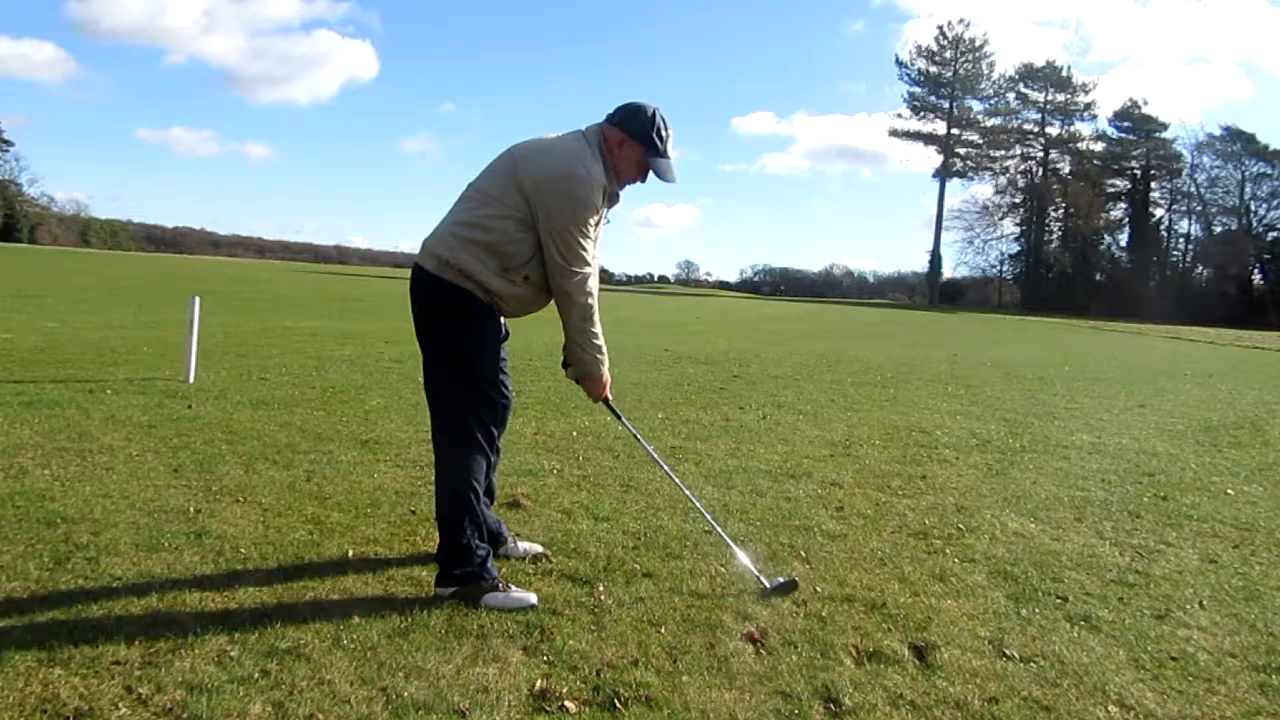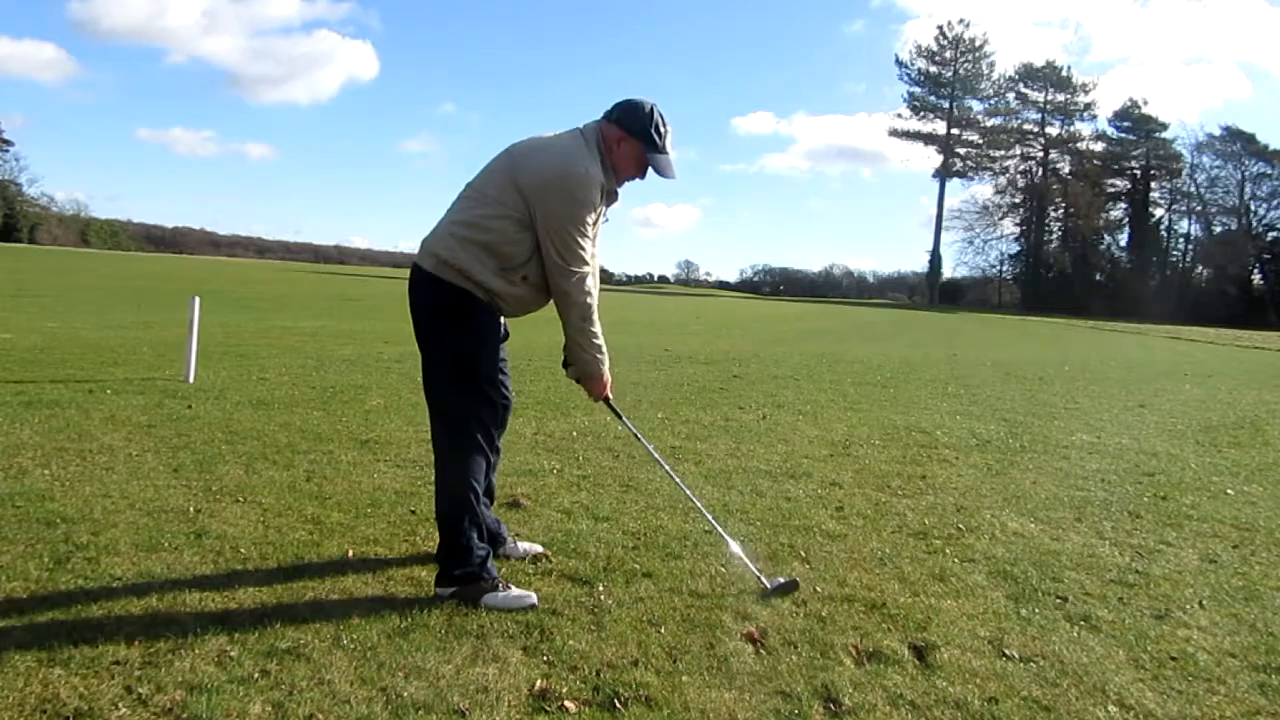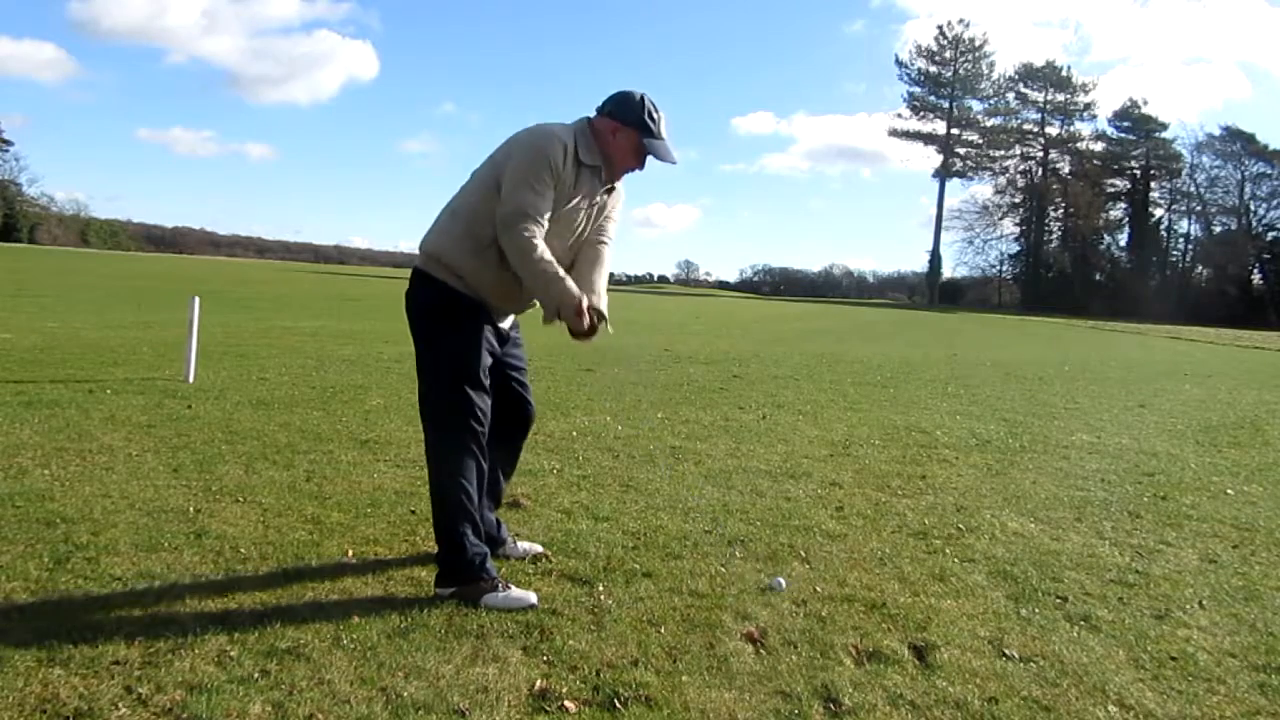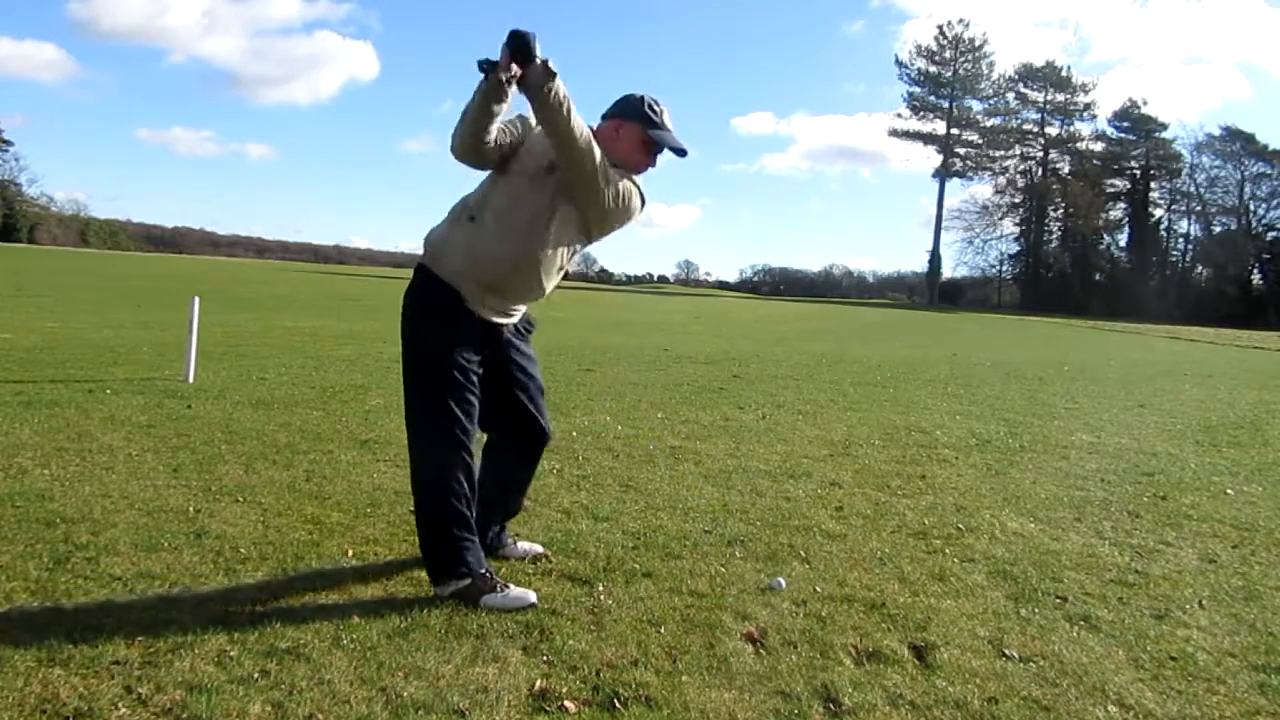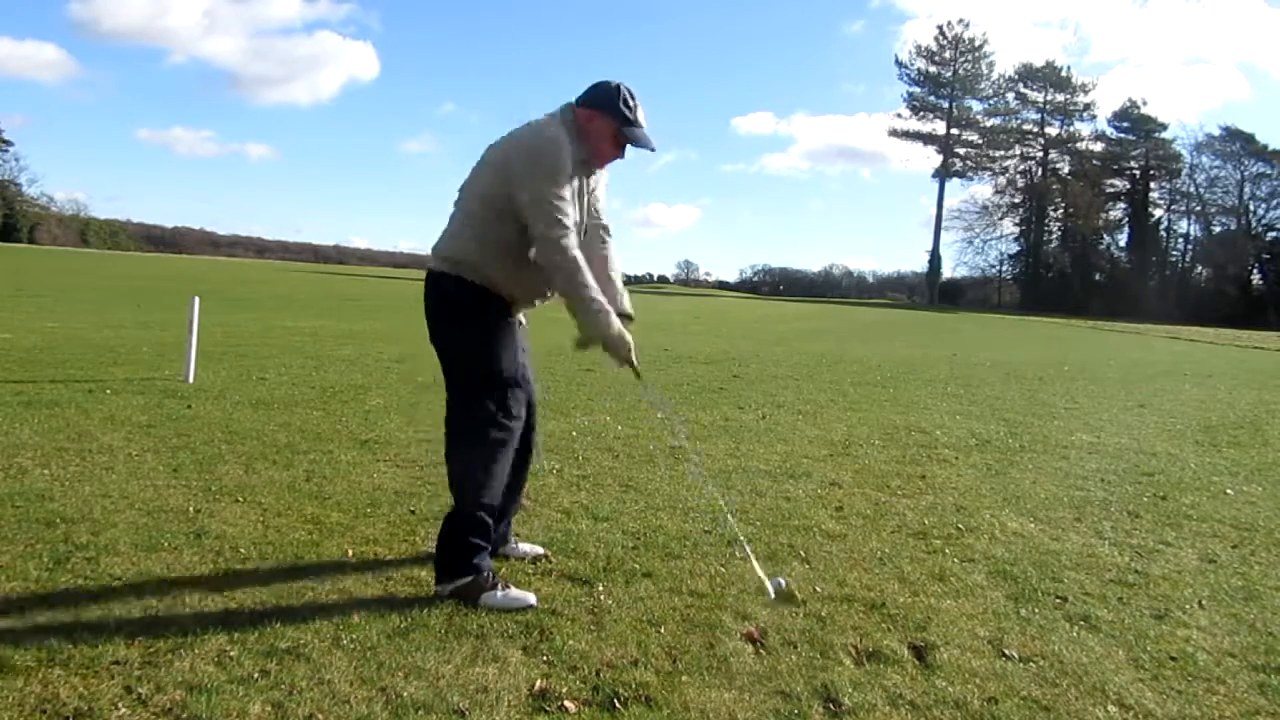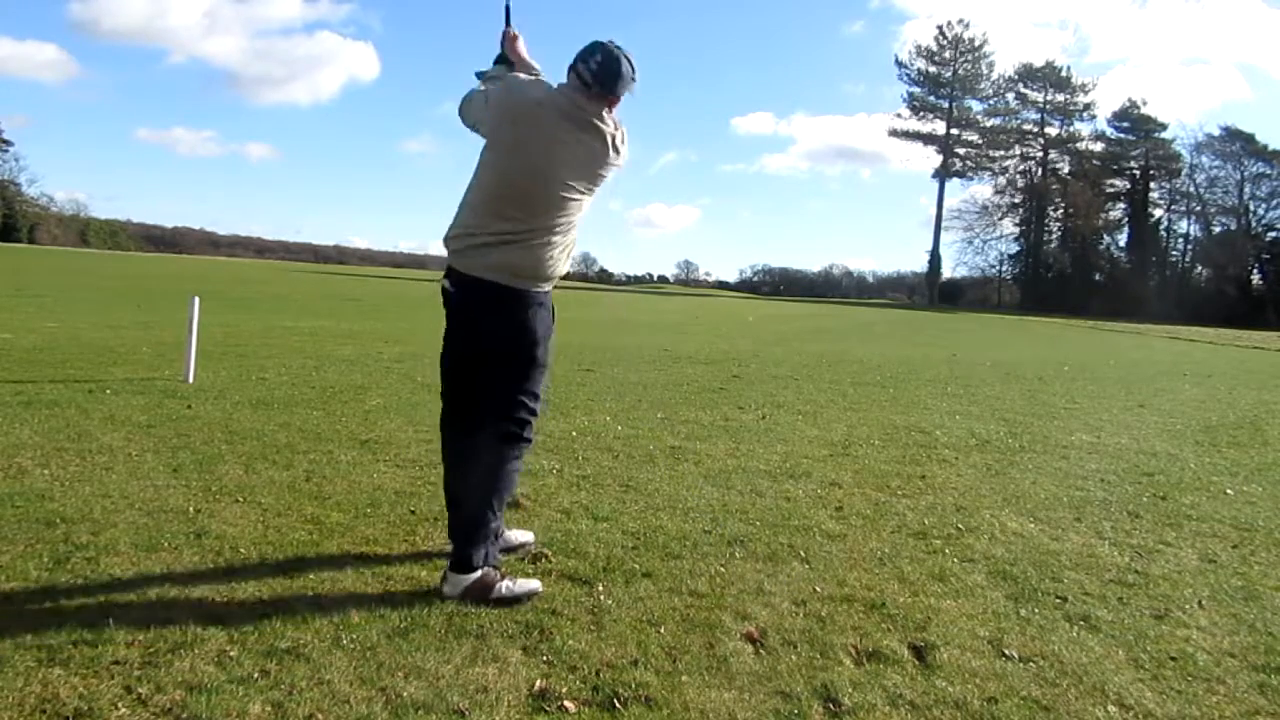
dt=0.3s
person 1, frame 1
left shoulder: (578, 165)
right shoulder: (575, 175)
left elbow: (580, 275)
right elbow: (573, 282)
left wrist: (582, 355)
right wrist: (592, 363)
left hip: (467, 292)
right hip: (454, 291)
left knee: (489, 412)
right knee: (467, 427)
left ankle: (482, 531)
right ankle: (464, 570)
person 1, frame 2
left shoulder: (584, 168)
right shoulder: (572, 173)
left elbow: (582, 274)
right elbow: (571, 281)
left wrist: (583, 354)
right wrist: (592, 362)
left hip: (471, 293)
right hip: (453, 291)
left knee: (490, 413)
right knee: (469, 426)
left ankle: (481, 531)
right ankle: (465, 570)
person 1, frame 3
left shoulder: (606, 190)
right shoulder: (547, 147)
left elbow: (594, 253)
right elbow: (520, 240)
left wrist: (592, 305)
right wrist: (564, 298)
left hip: (496, 309)
right hip: (448, 296)
left knee: (512, 416)
right knee: (461, 431)
left ankle: (482, 531)
right ankle: (462, 571)
person 1, frame 4
left shoulder: (622, 197)
right shoulder: (536, 131)
left elbow: (583, 170)
right elbow: (471, 148)
left wrist: (545, 91)
right wrist: (498, 86)
left hip: (505, 320)
right hip: (443, 297)
left knee: (527, 430)
right knee: (447, 433)
left ankle: (485, 533)
right ankle: (457, 570)
person 1, frame 5
left shoulder: (582, 167)
right shoulder: (549, 148)
left elbow: (596, 243)
right elbow: (559, 249)
left wrist: (617, 309)
right wrist: (603, 325)
left hip: (462, 290)
right hip: (475, 295)
left knee: (512, 416)
right knee: (493, 422)
left ankle: (489, 534)
right ankle: (462, 568)
person 1, frame 6
left shoulder: (515, 98)
right shoulder: (610, 145)
left elbow: (471, 110)
right wrist: (526, 65)
left hip: (464, 278)
right hip: (519, 295)
left knee: (465, 411)
right knee: (508, 422)
left ankle: (477, 527)
right ankle: (470, 565)
